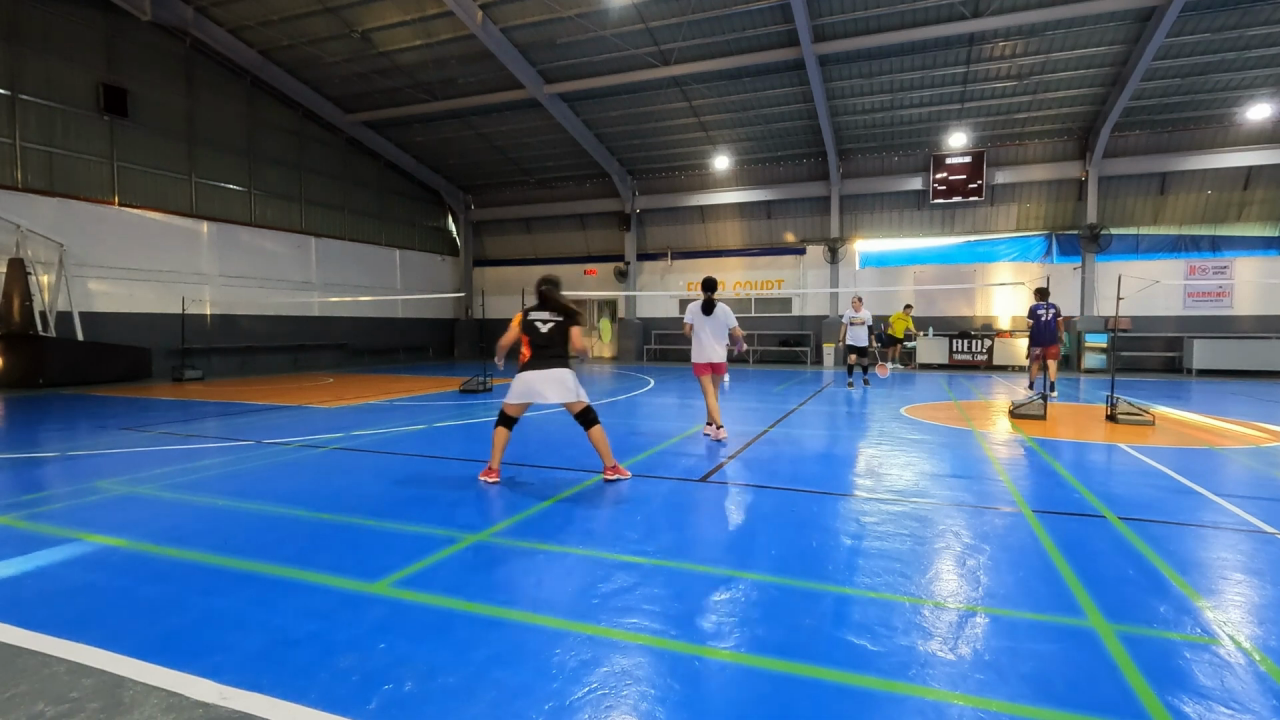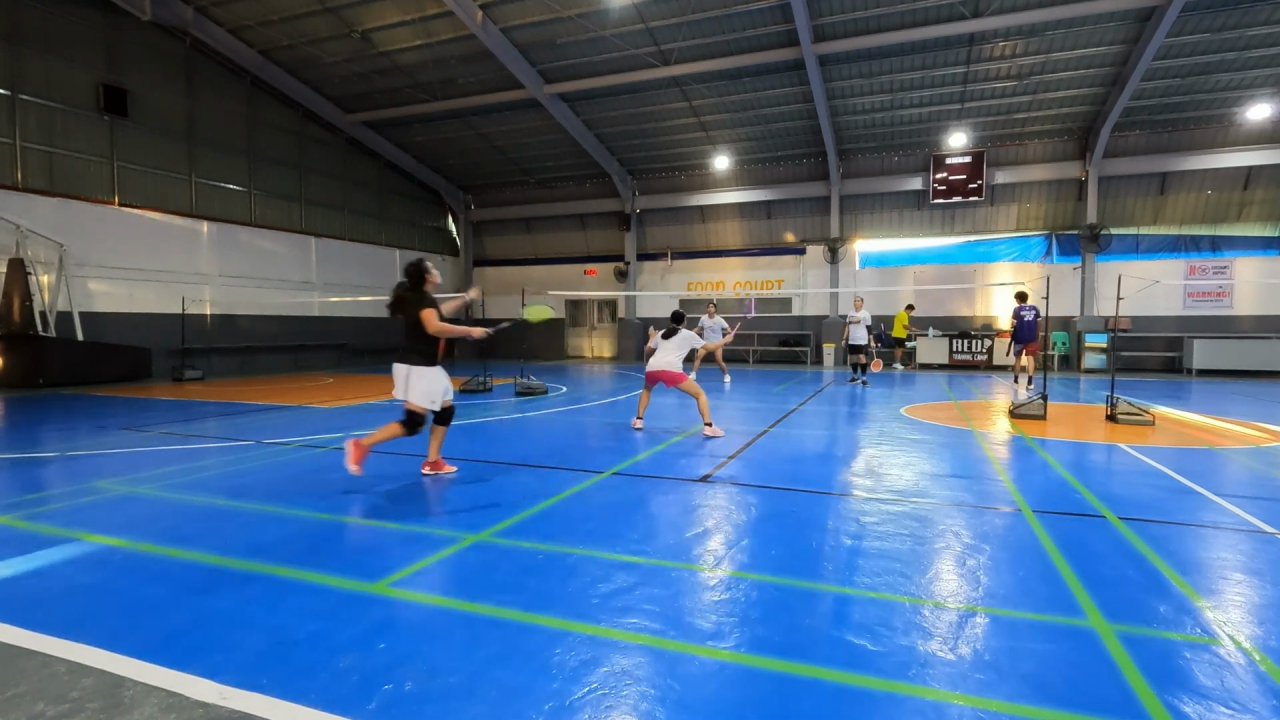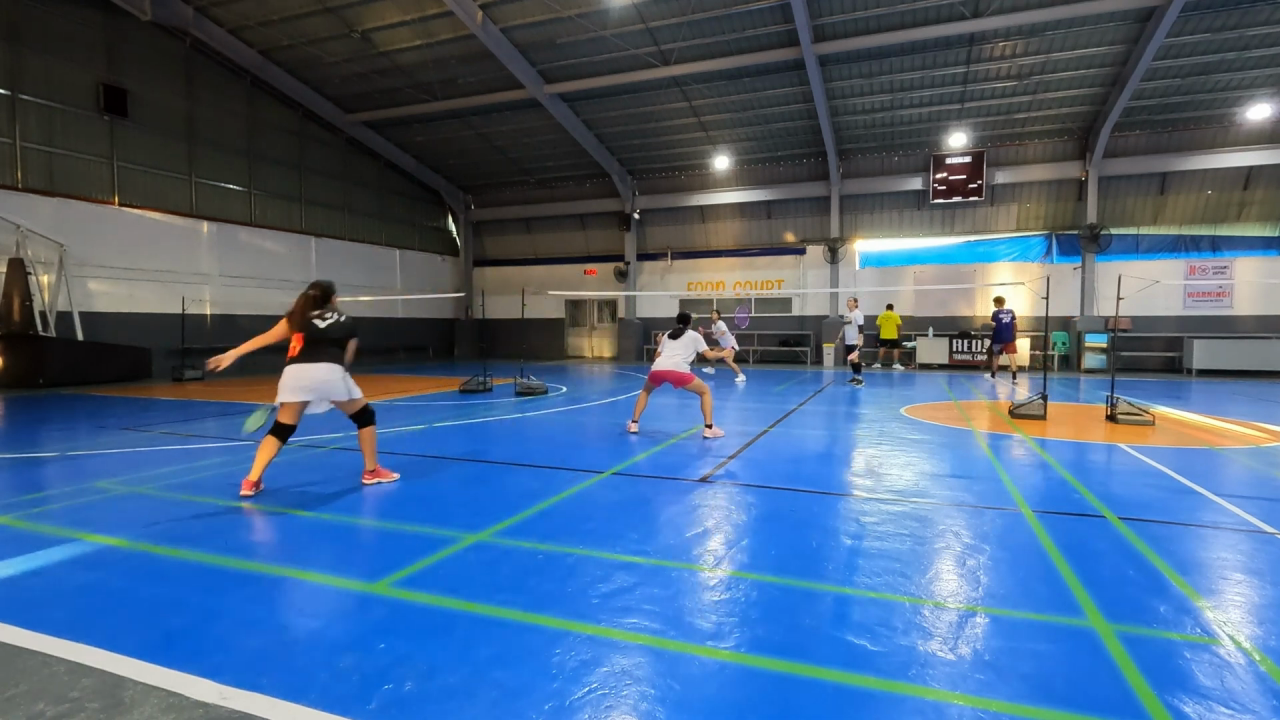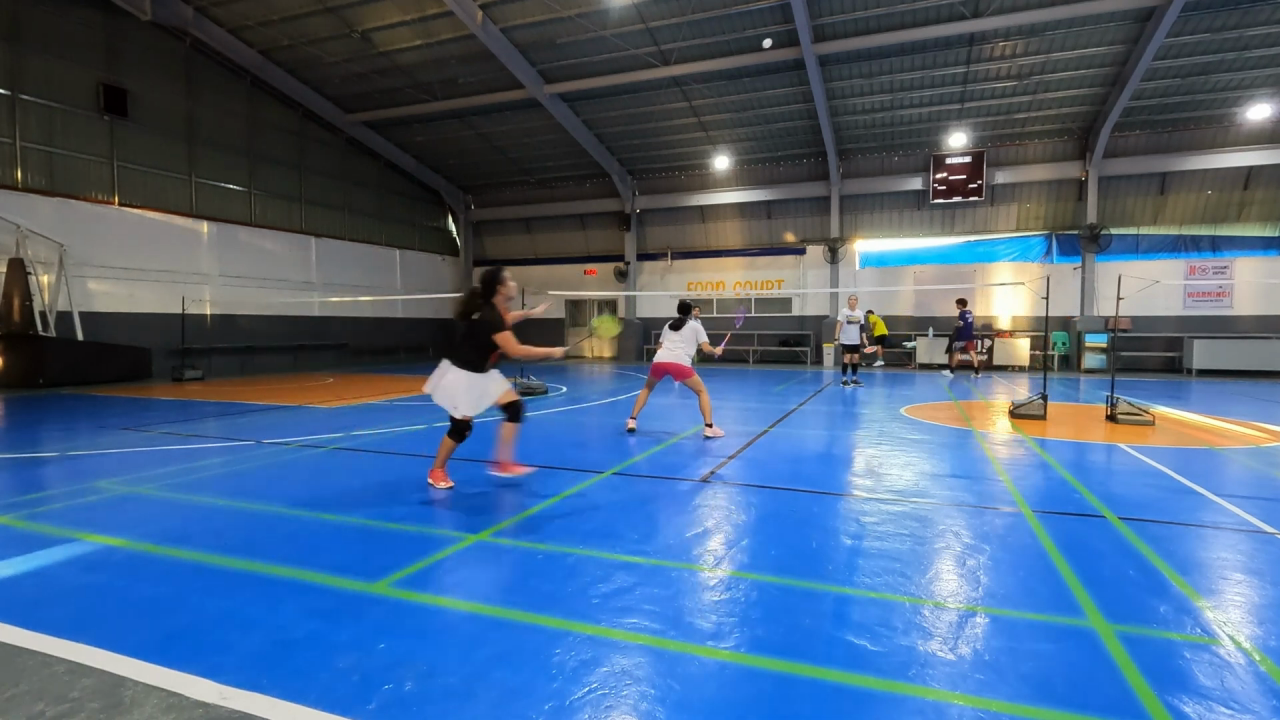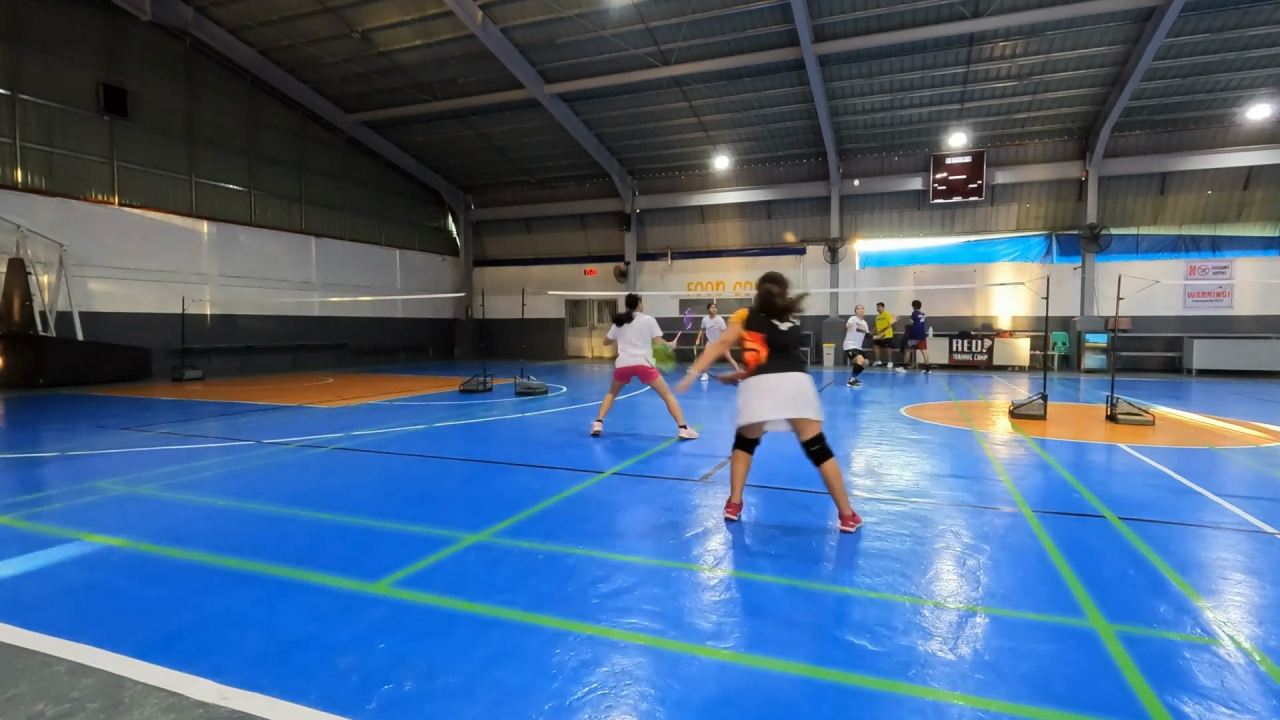
dt=1s
person 1, frame 1
left shoulder: (525, 314)
right shoulder: (570, 315)
left elbow: (504, 343)
right elbow: (578, 347)
left wrist: (499, 359)
right wrist: (585, 353)
left hip: (528, 374)
right hip: (560, 373)
left knee: (505, 419)
right knee: (589, 418)
left ankle: (493, 469)
right ankle: (611, 467)
person 1, frame 2
left shoulder: (421, 299)
right shoulder: (423, 298)
left elbow: (440, 311)
right elbow: (435, 328)
left wrist: (466, 298)
right wrist: (470, 331)
left hip: (426, 367)
right hip: (417, 368)
left knee: (446, 412)
right knee: (413, 424)
left ankle: (433, 461)
right ankle: (360, 445)
person 1, frame 3
left shoulder: (297, 318)
right shoulder: (347, 322)
left elbow: (265, 338)
right elbow: (347, 358)
left wrist: (232, 354)
left hip: (296, 373)
right hip: (330, 371)
left knee: (280, 429)
right knee: (365, 415)
left ankle: (252, 481)
right ankle: (372, 470)
person 1, frame 4
left shoulder: (497, 311)
right shoulder: (490, 316)
right elbow: (514, 351)
left wrist: (531, 312)
right wrist: (551, 352)
left hip: (481, 372)
right hip: (461, 373)
left knee: (514, 407)
right knee: (462, 427)
left ankle: (503, 462)
right ankle: (437, 471)
person 1, frame 5
left shoulder: (747, 316)
right shoulder: (794, 323)
left elbow: (719, 346)
left wrist: (692, 374)
right wrist: (739, 375)
left hip: (760, 384)
right hip: (796, 381)
left knee: (745, 441)
right knee: (818, 450)
left ankle: (734, 503)
right ankle: (847, 515)
